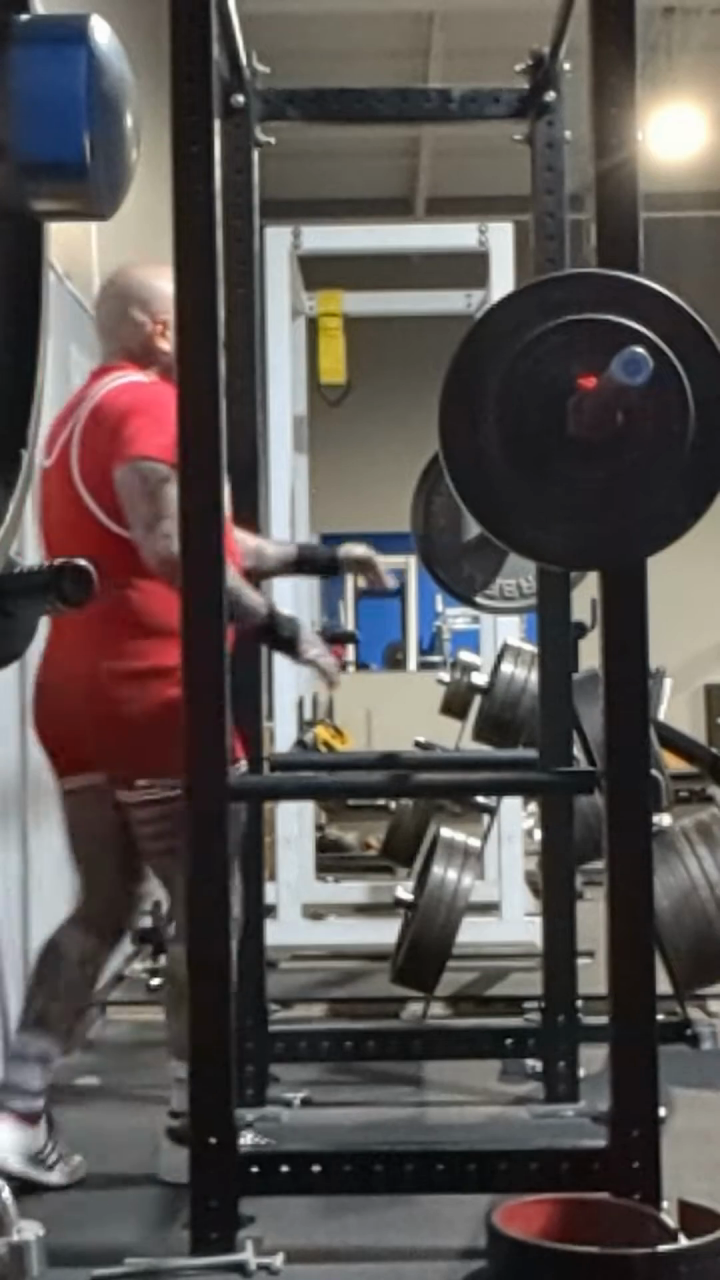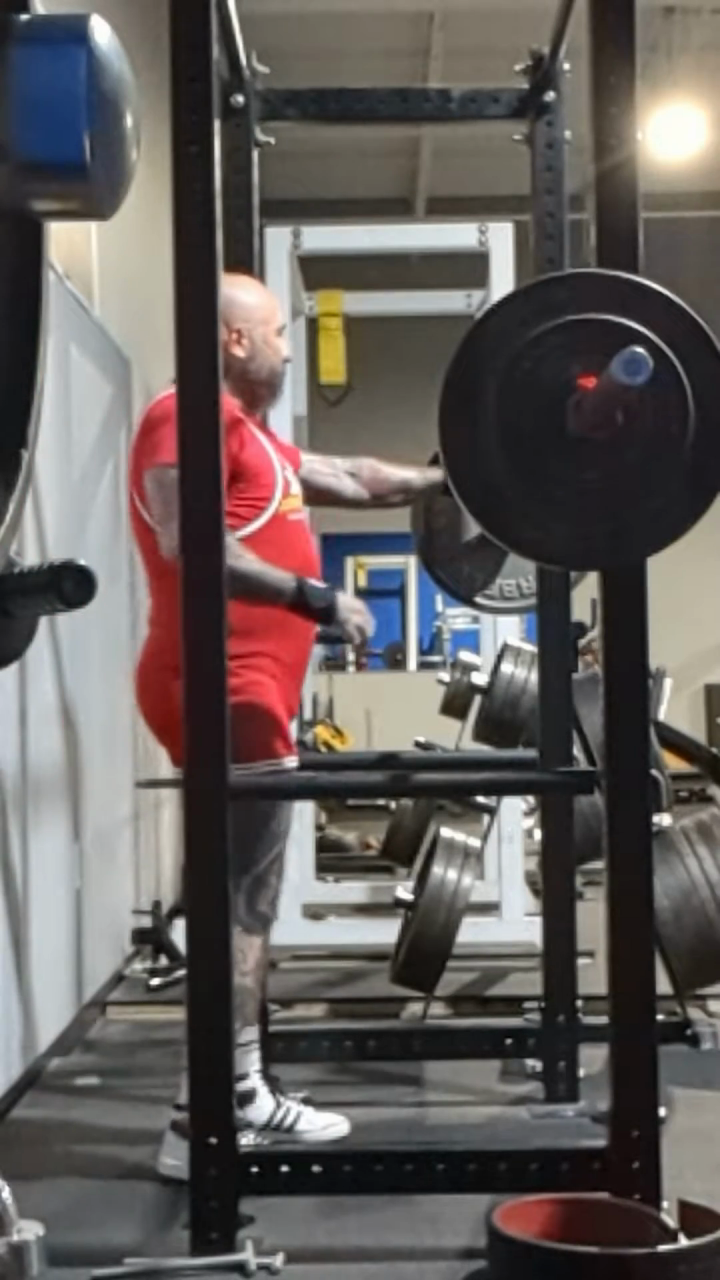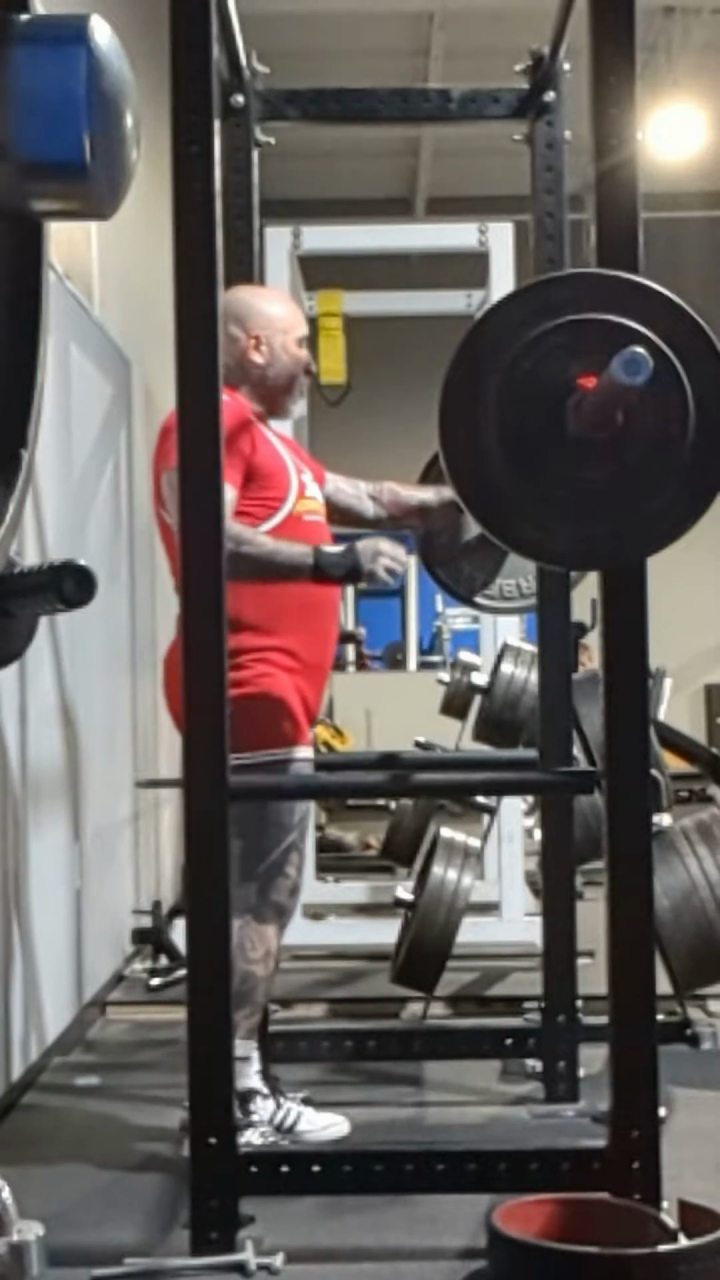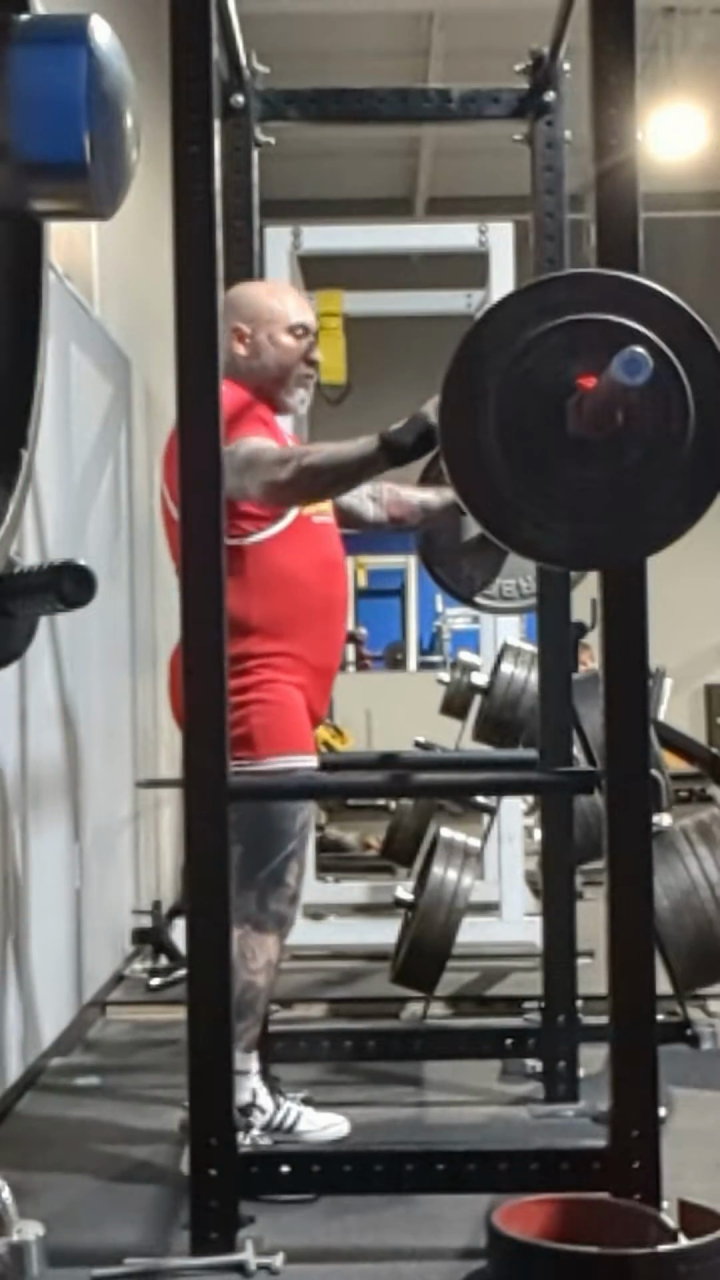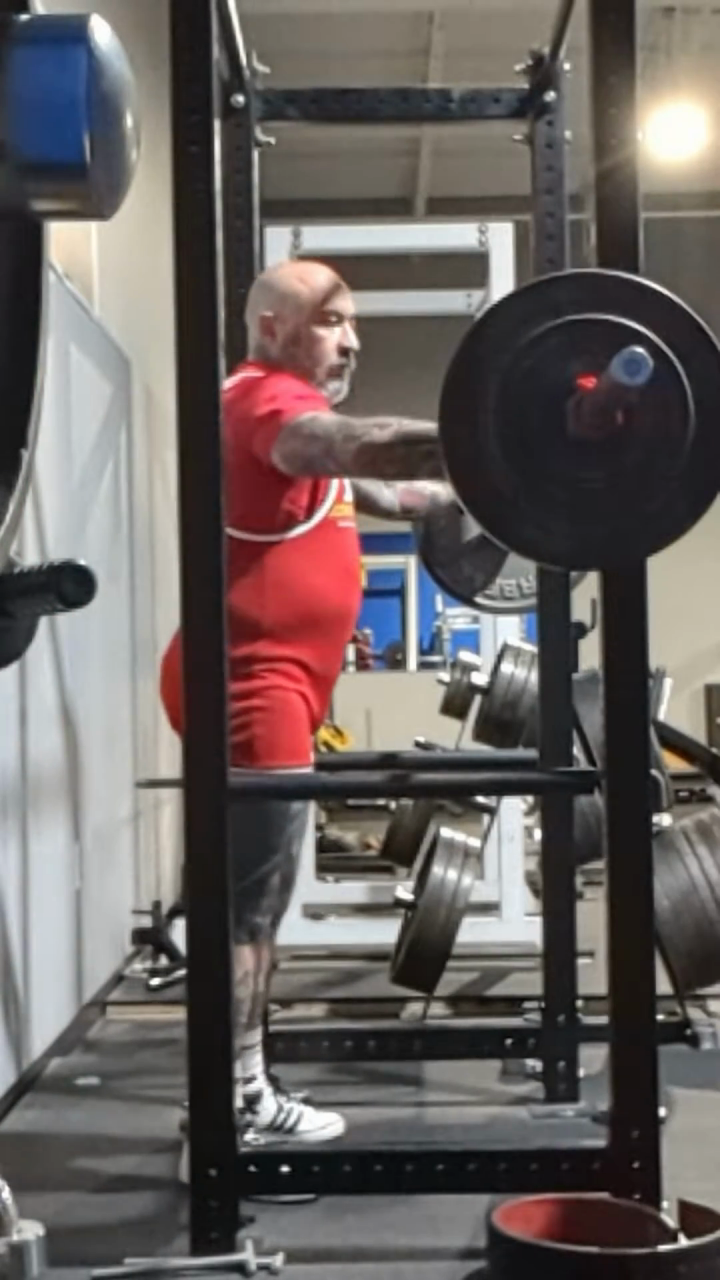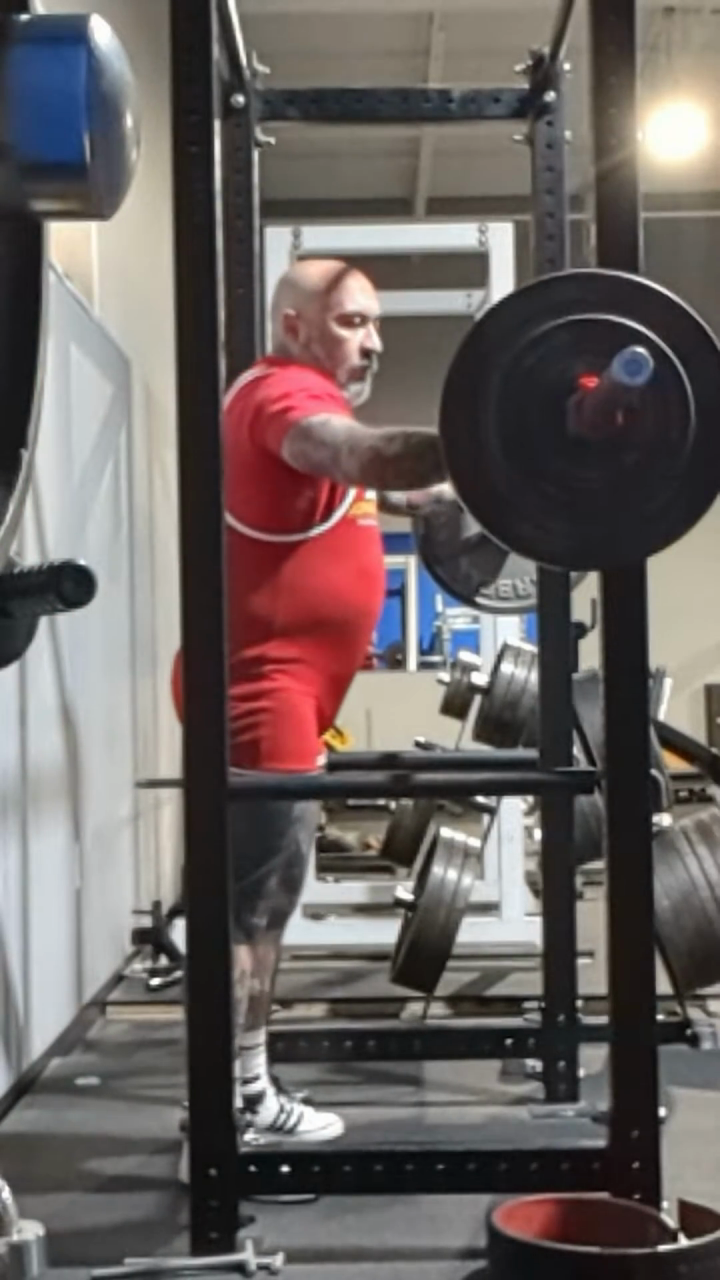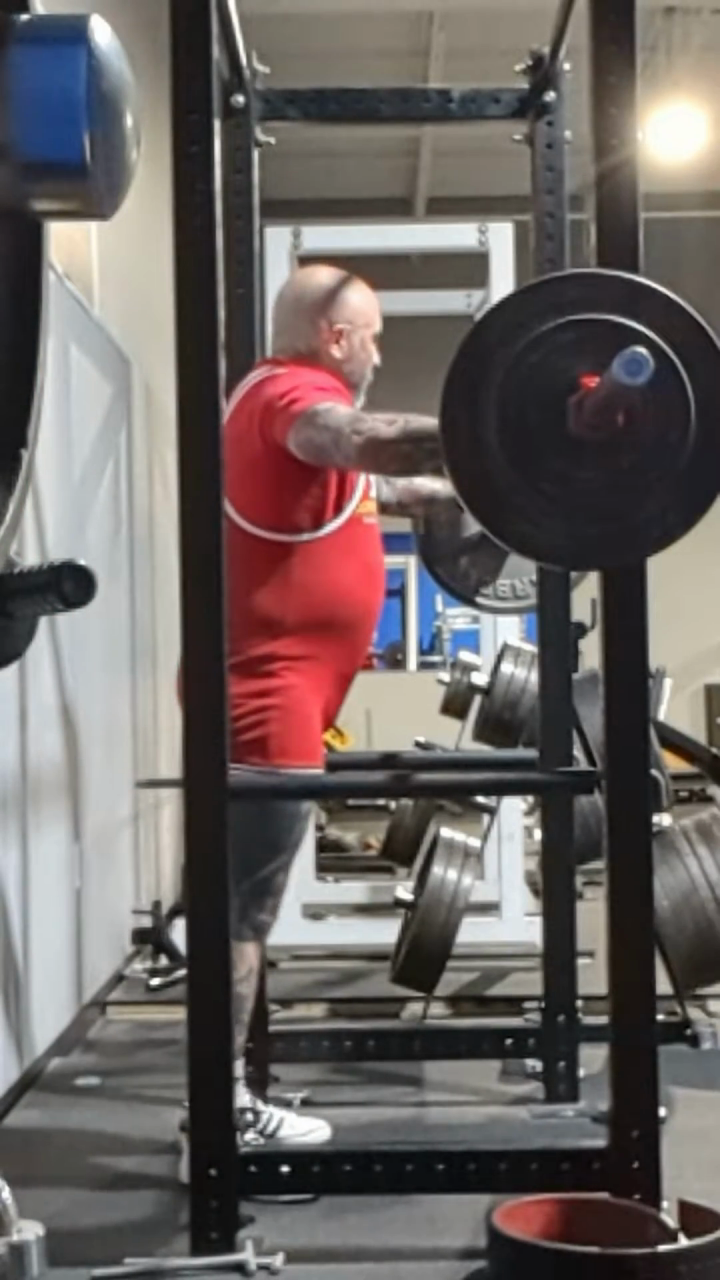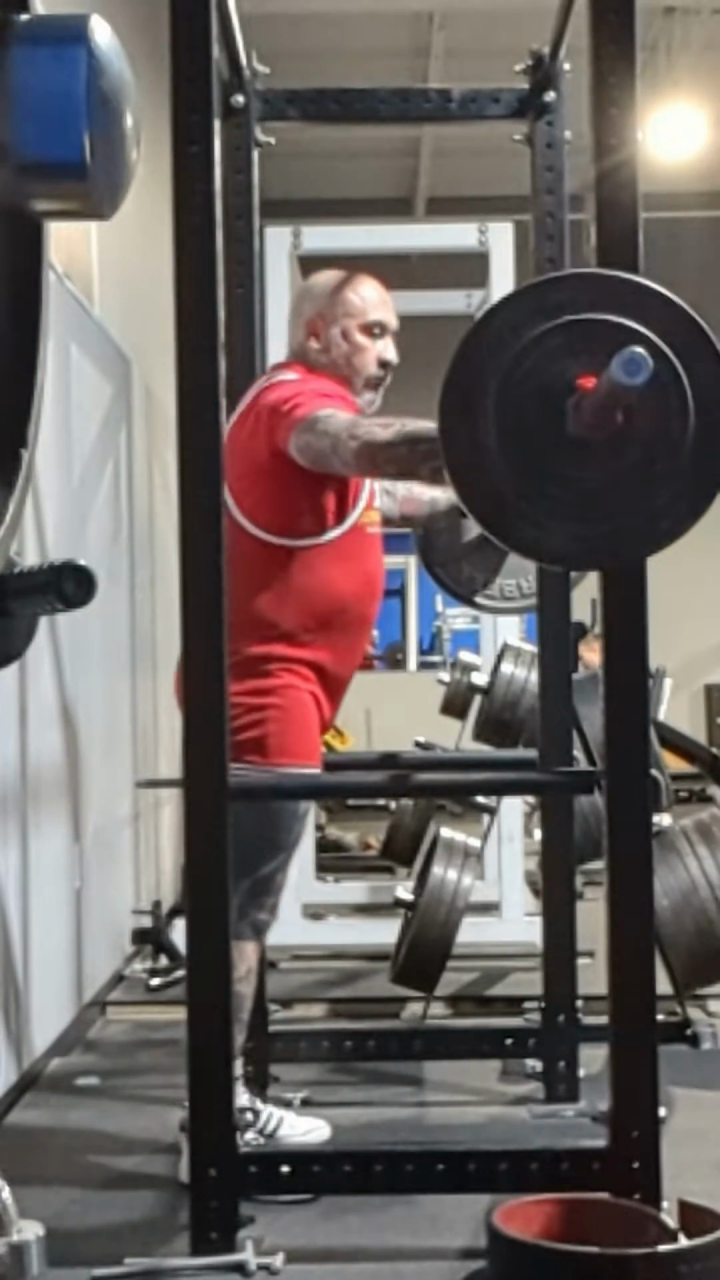
dt=0.5s
person 1, frame 1
left shoulder: (89, 410)
right shoulder: (145, 405)
left elbow: (208, 542)
right elbow: (171, 551)
left wrist: (317, 556)
right wrist: (279, 630)
left hip: (80, 695)
right hip: (152, 695)
left knee: (101, 911)
person 1, frame 2
left shoulder: (246, 429)
right shoulder: (191, 415)
left elbow: (349, 479)
right elbow: (186, 542)
left wrist: (451, 480)
right wrist: (313, 599)
left hip: (248, 691)
right hip: (225, 693)
left knee: (251, 900)
right knee: (242, 904)
left ankle: (245, 1095)
person 1, frame 3
left shoulder: (263, 438)
right shoulder: (212, 421)
left elbow: (367, 500)
right elbow: (207, 539)
left wrist: (465, 499)
right wrist: (336, 564)
left hip: (270, 690)
right hip: (246, 688)
left knee: (265, 896)
right knee: (259, 897)
left ankle: (246, 1092)
right ankle: (225, 1109)
person 1, frame 4
left shoulder: (259, 423)
right shoulder: (227, 413)
left elbow: (367, 502)
right elbow: (276, 478)
left wrist: (466, 498)
right wrist: (399, 441)
left hip: (274, 692)
right hip: (251, 692)
left knee: (263, 902)
right knee: (260, 905)
left ankle: (246, 1093)
right ankle: (226, 1118)
person 1, frame 5
left shoulder: (283, 408)
right shoulder: (262, 397)
left elbow: (372, 486)
right elbow: (360, 449)
left hip: (269, 692)
right hip: (250, 692)
left knee: (258, 905)
right knee: (245, 908)
left ankle: (247, 1096)
right ankle: (225, 1120)
person 1, frame 6
left shoulder: (300, 401)
right shoulder: (285, 393)
left elbow: (375, 481)
right elbow: (367, 454)
left hip: (283, 695)
right hip: (260, 693)
left knee: (269, 901)
right knee: (247, 907)
left ankle: (251, 1089)
right ankle: (223, 1118)
person 1, frame 7
left shoulder: (294, 402)
right shoulder: (290, 393)
left elbow: (371, 482)
right elbow: (371, 443)
left wrist: (465, 491)
left hip: (279, 691)
right hip: (265, 693)
left knee: (249, 905)
right knee: (244, 908)
left ankle: (225, 1099)
person 1, frame 8
left shoulder: (305, 408)
right shoulder: (300, 397)
left elbow: (377, 496)
right elbow: (372, 449)
left hip: (270, 692)
right hip: (264, 692)
left knee: (244, 904)
right knee: (242, 908)
left ankle: (223, 1102)
